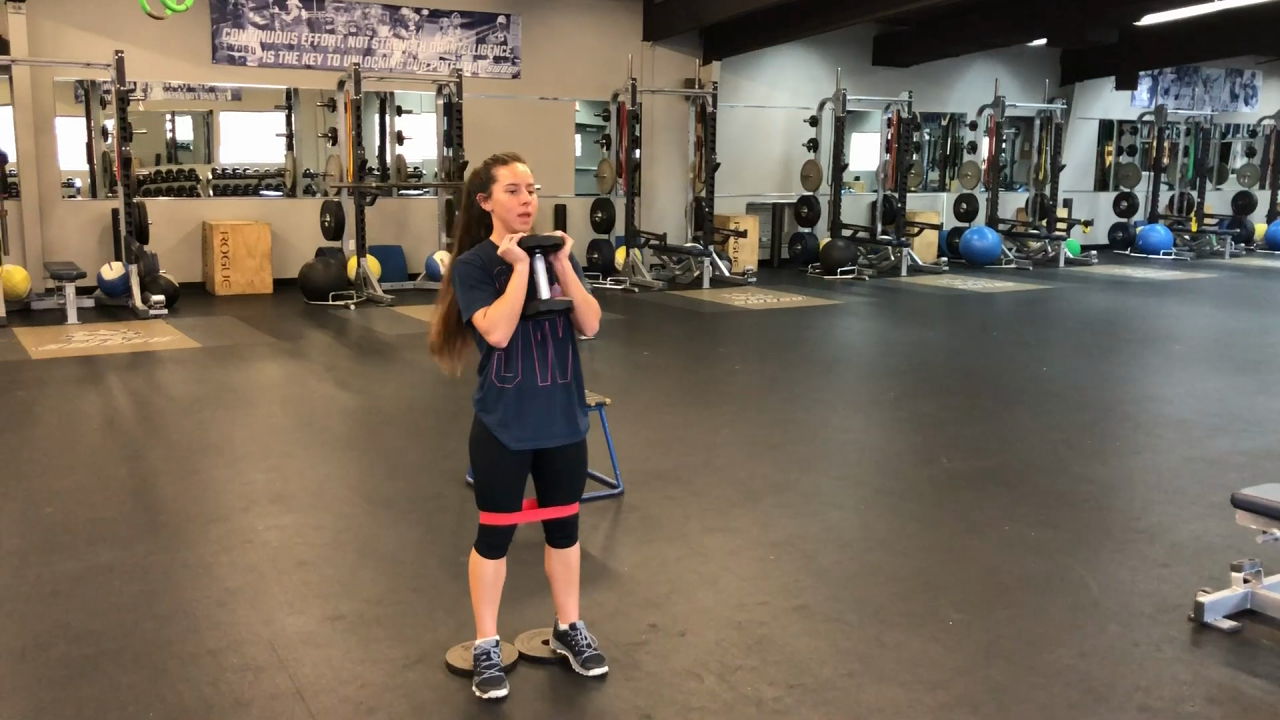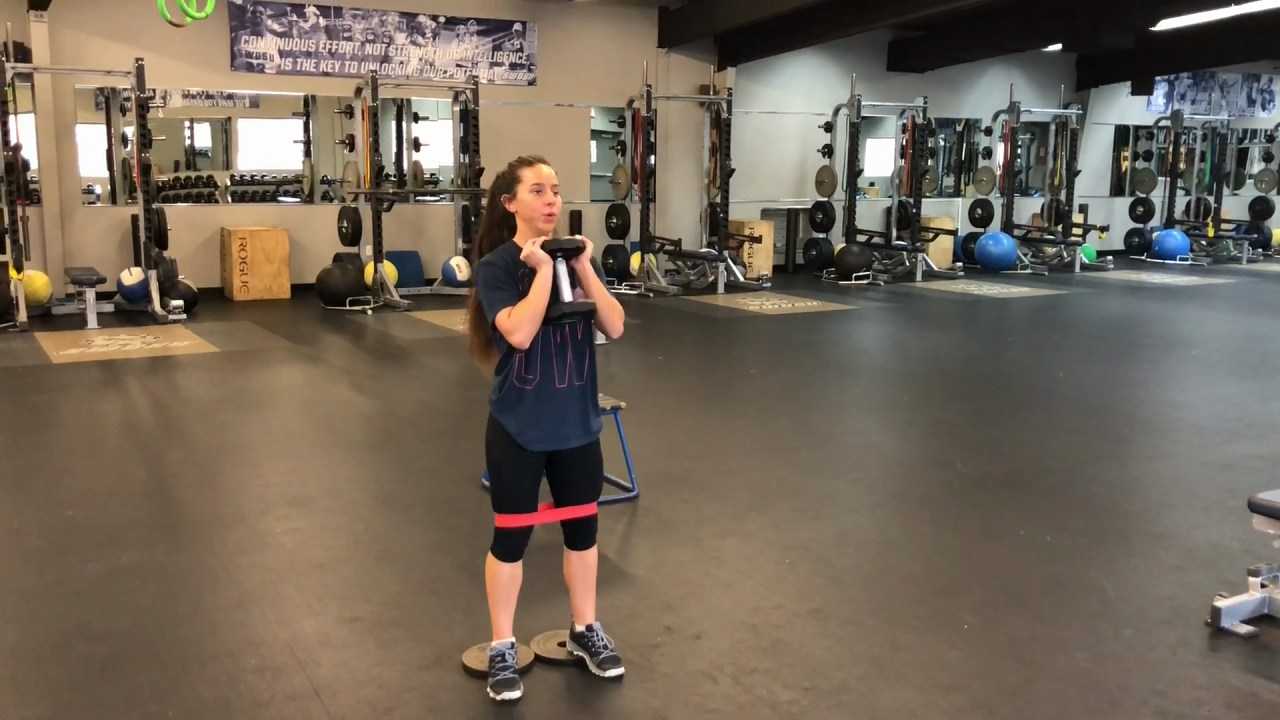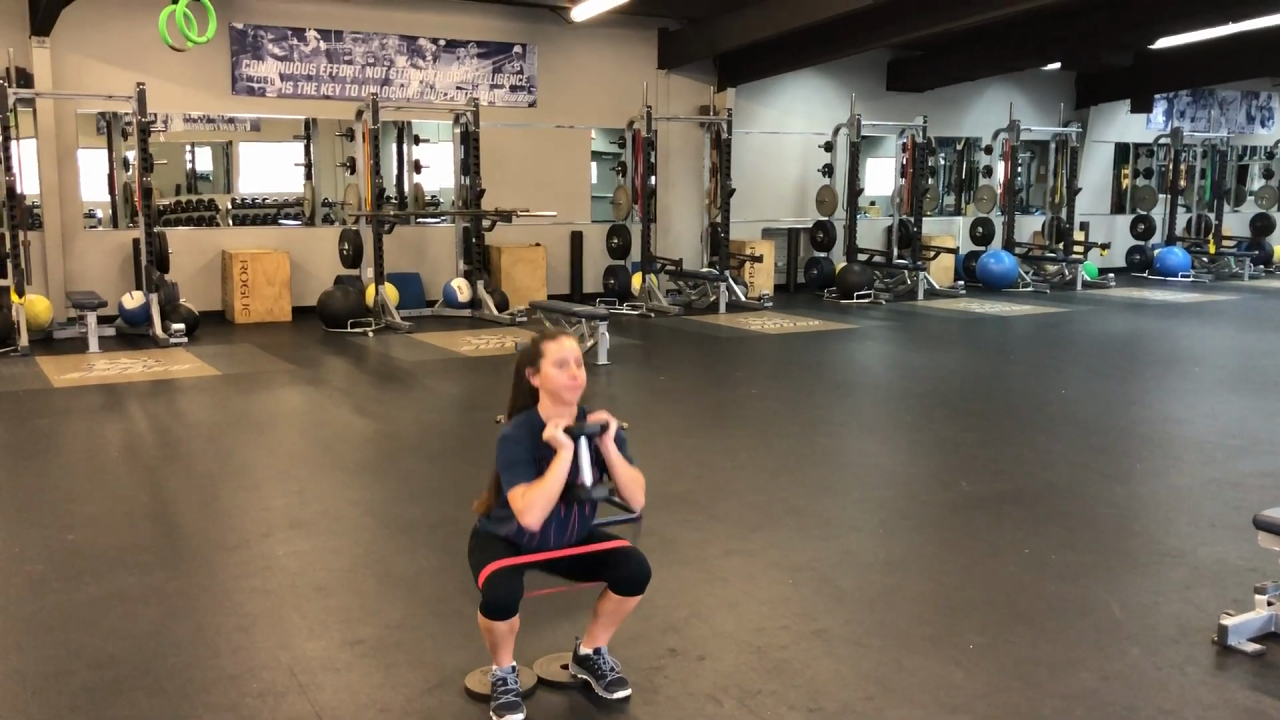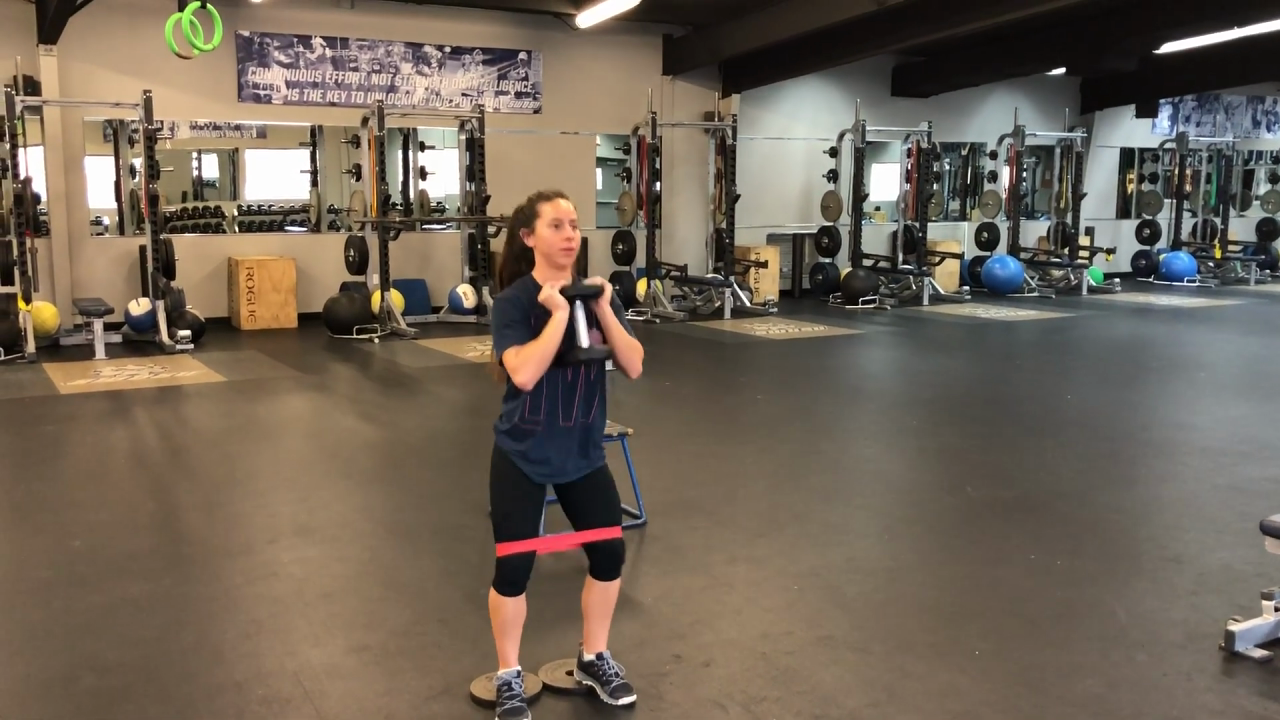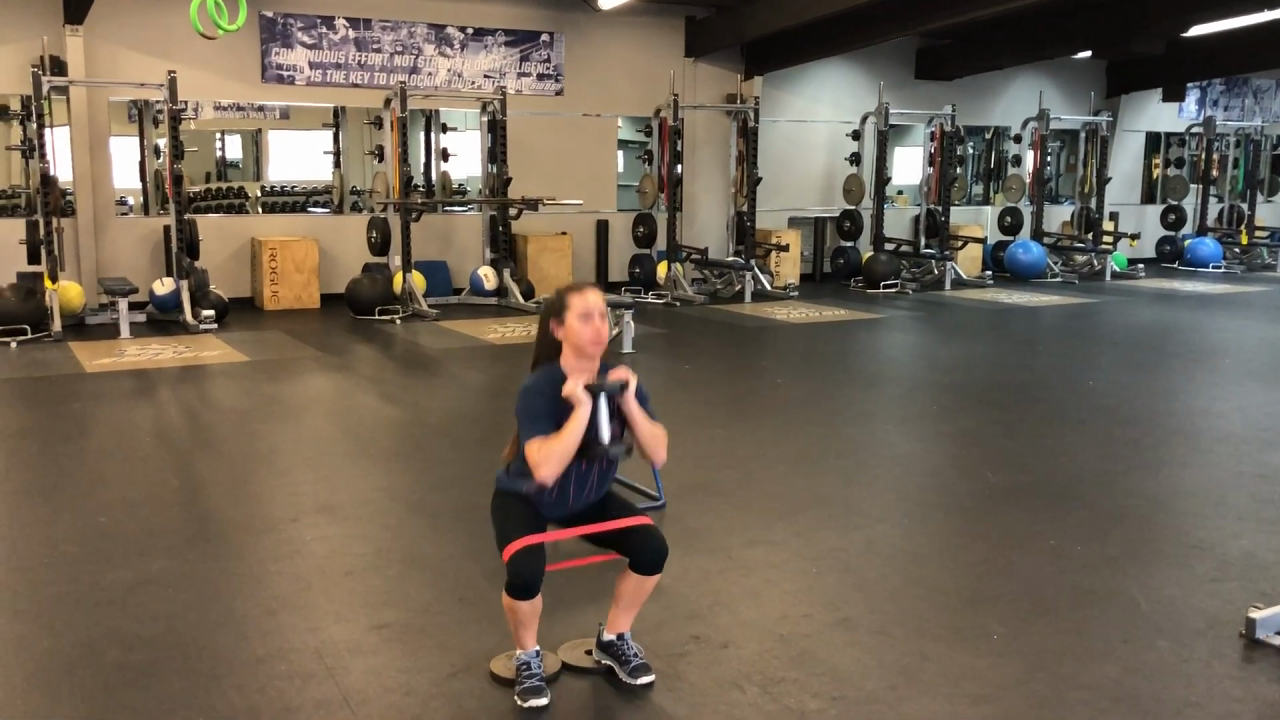
dt=1s
person 1, frame 1
left shoulder: (557, 254)
right shoulder: (473, 264)
left elbow: (589, 324)
right elbow: (497, 331)
left wrist: (561, 264)
right wrist: (520, 266)
left hip: (563, 419)
right hip: (502, 424)
left knee: (563, 526)
right knee: (496, 533)
left ankle: (569, 628)
right ankle: (486, 645)
person 1, frame 2
left shoulder: (577, 255)
right shoulder: (497, 266)
left elbow: (614, 327)
right elbow: (519, 333)
left wrist: (584, 269)
right wrist: (544, 269)
left hip: (577, 423)
right hip: (517, 427)
left knee: (580, 528)
right knee: (512, 536)
left ankle: (585, 631)
right ankle: (502, 648)
person 1, frame 3
left shoulder: (598, 425)
right shoulder: (518, 435)
left elbow: (636, 499)
right elbow: (529, 518)
left wrist: (608, 446)
right wrist: (564, 450)
left hip: (568, 537)
right hip: (505, 540)
left knee: (634, 571)
right knee: (502, 596)
left ankle: (590, 654)
right ankle: (503, 674)
person 1, frame 4
left shoulder: (595, 292)
right shoulder: (513, 302)
left elbow: (634, 367)
right elbow: (524, 375)
left wrist: (603, 309)
right wrist: (559, 313)
left hip: (583, 455)
right hip: (522, 456)
left knee: (608, 554)
right knee: (515, 566)
left ankle: (593, 660)
person 1, frame 5
left shoulder: (618, 379)
right shoulder: (539, 389)
left elbow: (657, 454)
right elbow: (544, 471)
left wrist: (629, 400)
right wrist: (582, 408)
left hip: (588, 497)
right hip: (524, 499)
left knee: (651, 549)
right knee: (525, 572)
left ankle: (614, 639)
right ankle: (528, 658)
